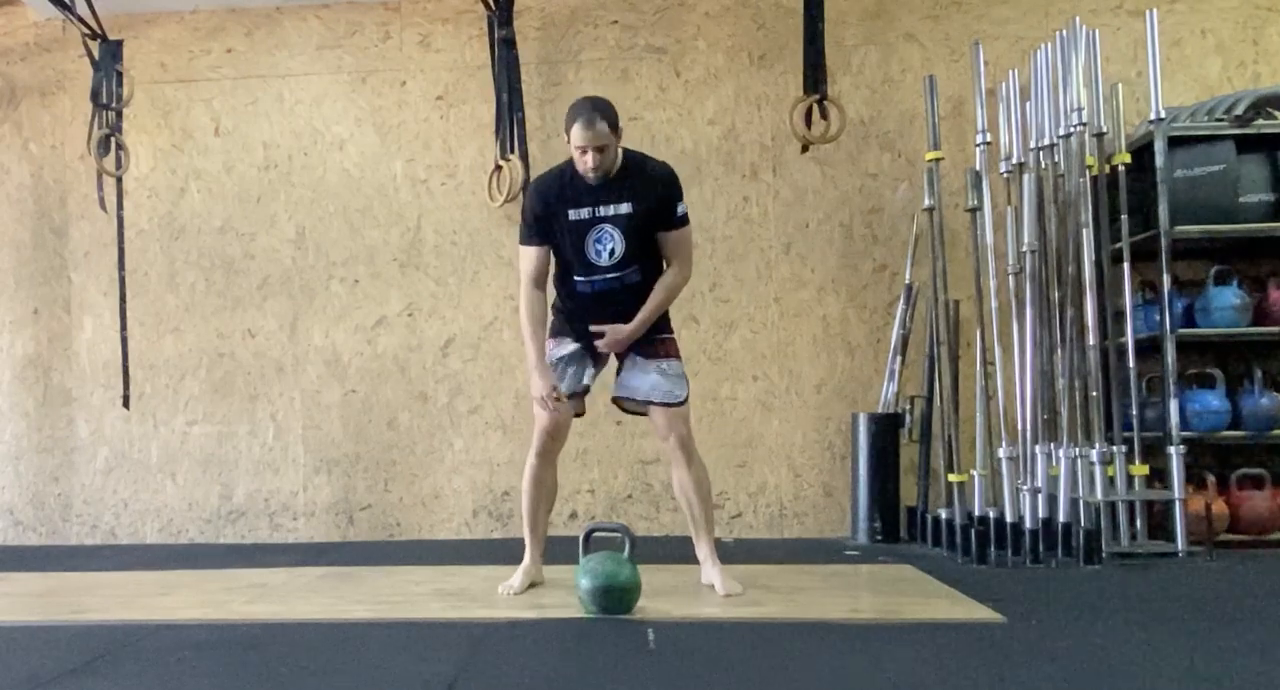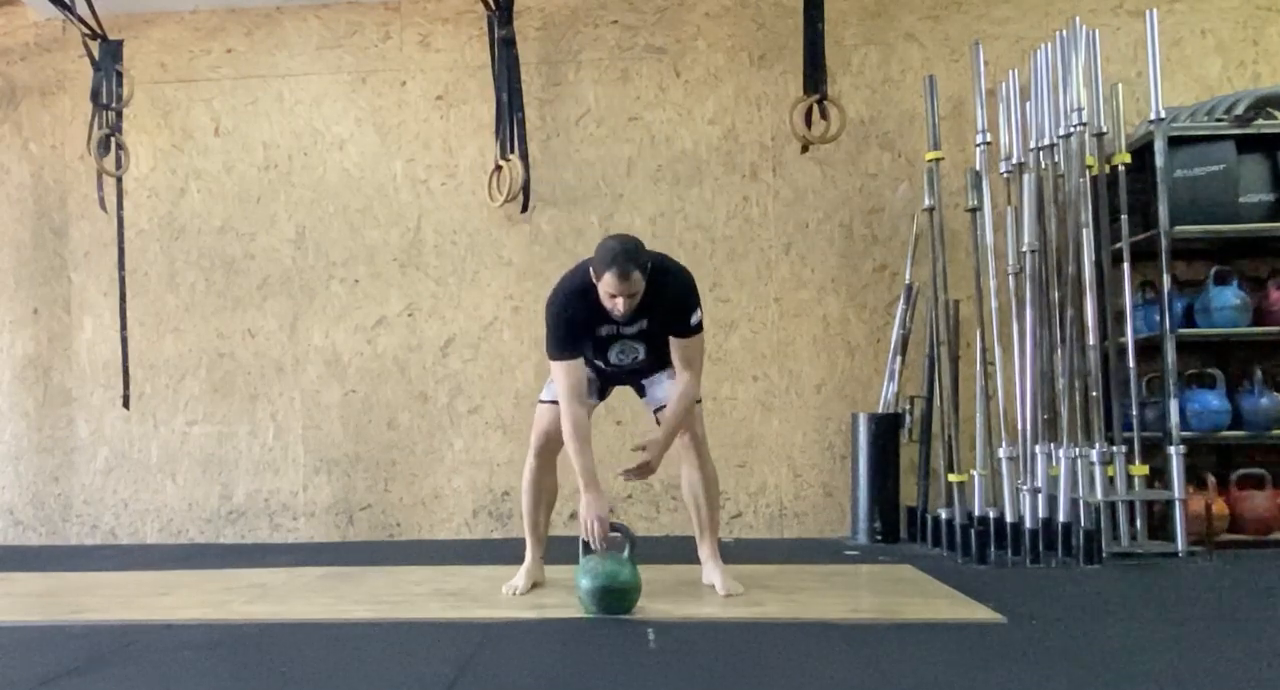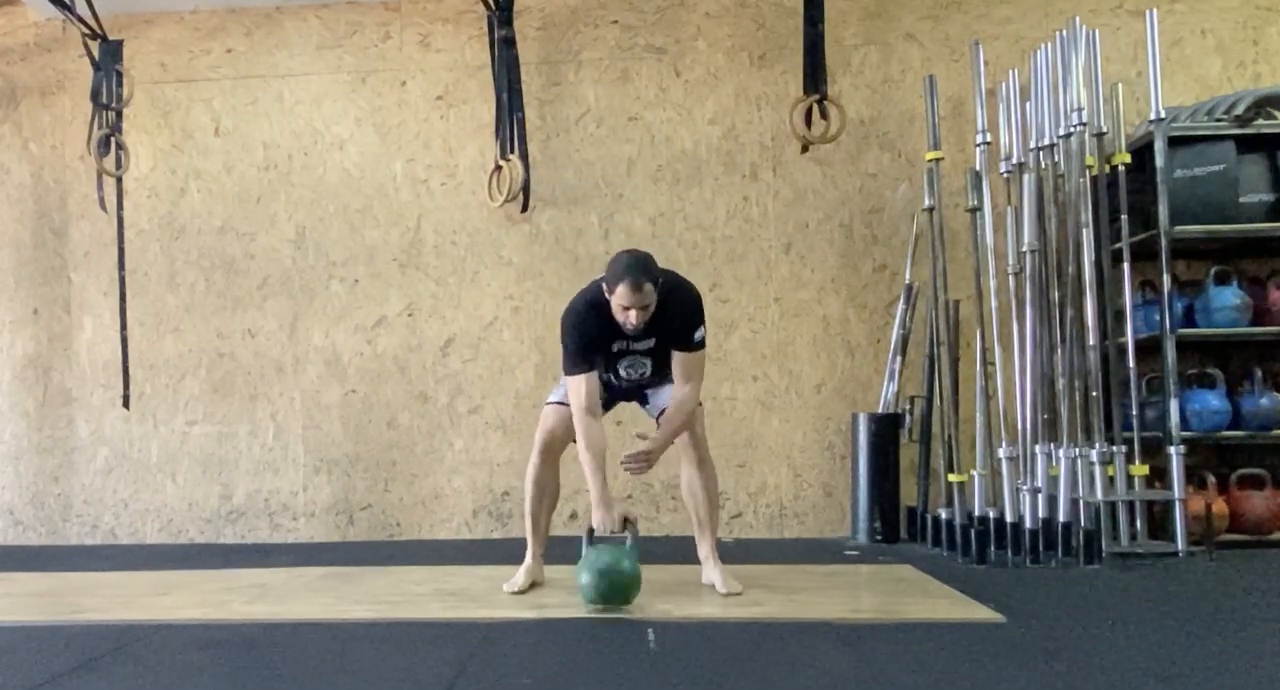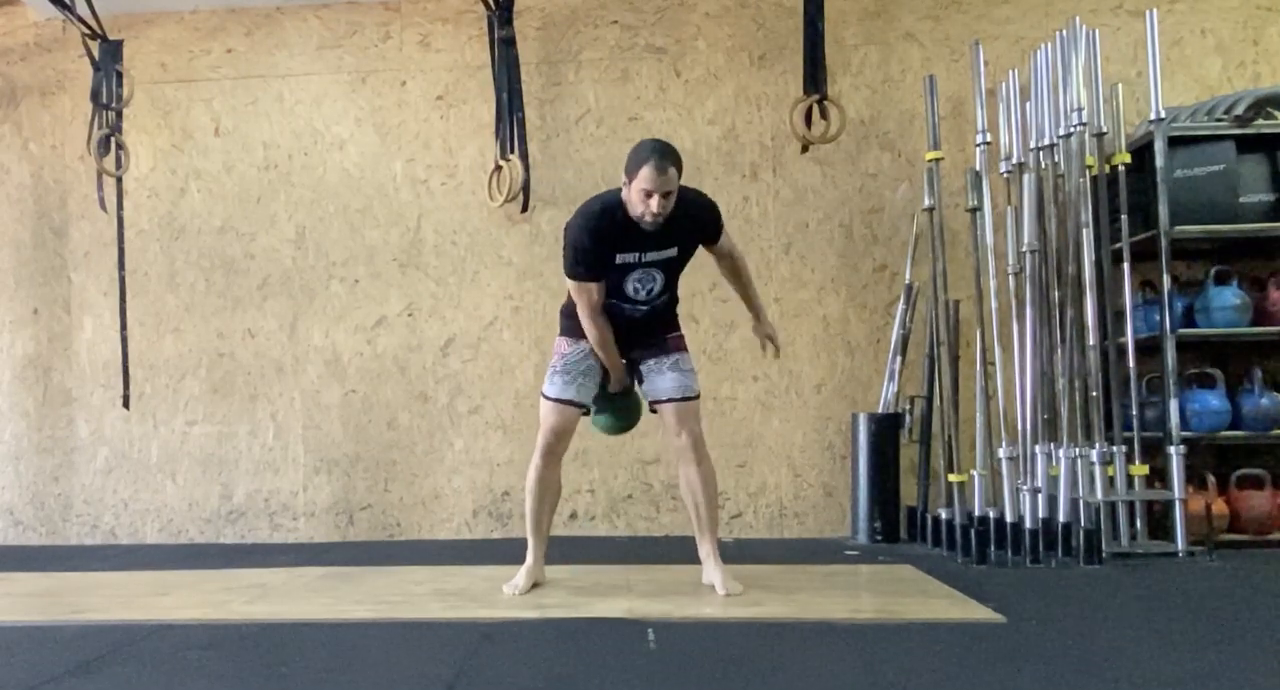
dt=0.5s
person 1, frame 1
left shoulder: (657, 180)
right shoulder: (545, 191)
left elbow: (679, 266)
right elbow: (532, 283)
left wrist: (633, 330)
right wrist: (538, 366)
left hip: (645, 329)
right hip: (571, 332)
left knee: (678, 439)
right knee: (545, 437)
left ankle: (710, 562)
right ankle: (531, 562)
person 1, frame 2
left shoulder: (675, 283)
right shoulder: (567, 298)
left elbow: (689, 373)
right elbow: (572, 401)
left wrist: (661, 443)
right wrist: (590, 491)
left hip: (657, 362)
right hip: (589, 362)
left knee: (693, 439)
right knee: (542, 441)
left ankle: (711, 562)
right ankle: (532, 562)
person 1, frame 3
left shoulder: (683, 299)
right shoulder: (581, 315)
left elbow: (689, 388)
right elbow: (587, 413)
left wrist: (658, 445)
right wrist: (600, 500)
left hip: (661, 375)
right hip: (596, 377)
left knee: (695, 440)
right knee: (546, 442)
left ankle: (711, 562)
right ankle: (532, 562)
person 1, frame 4
left shoulder: (697, 210)
right shoulder: (589, 224)
left elbow: (729, 256)
right elbow: (589, 310)
left wrist: (758, 316)
right wrist: (615, 370)
left hip: (658, 334)
right hip: (587, 333)
left knee: (689, 440)
right knee: (550, 440)
left ankle: (712, 562)
right ankle: (533, 562)
